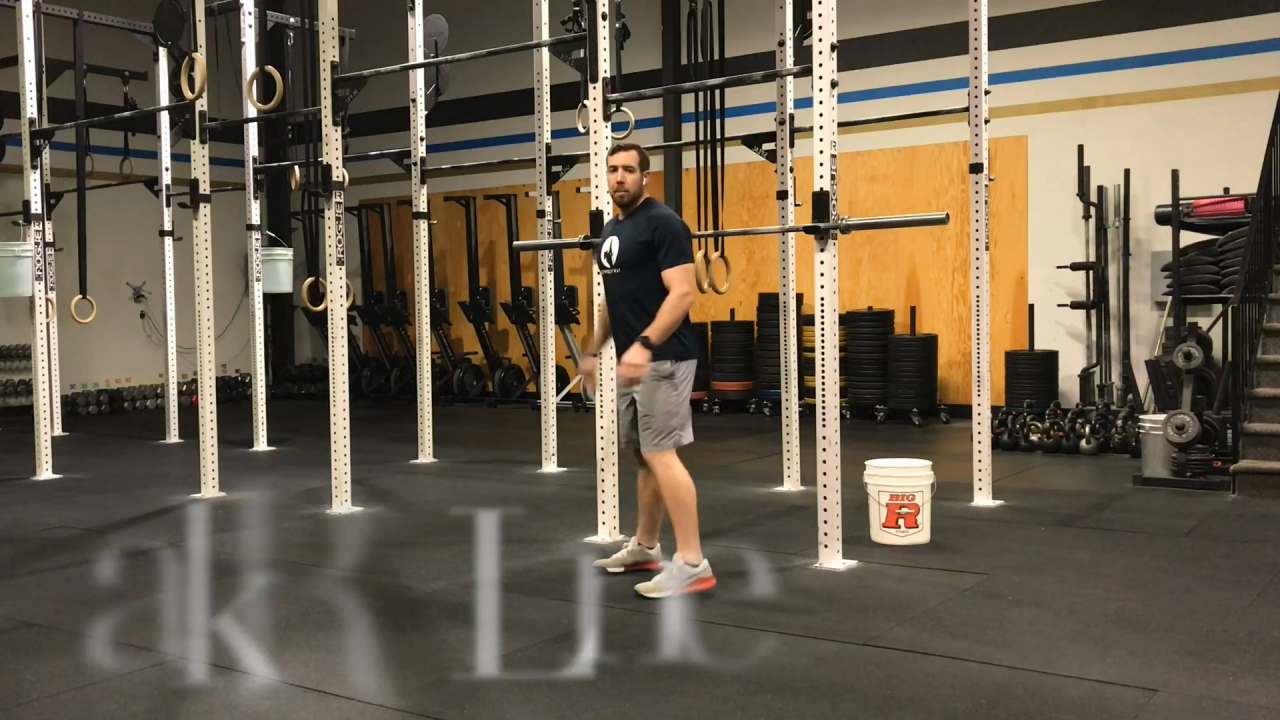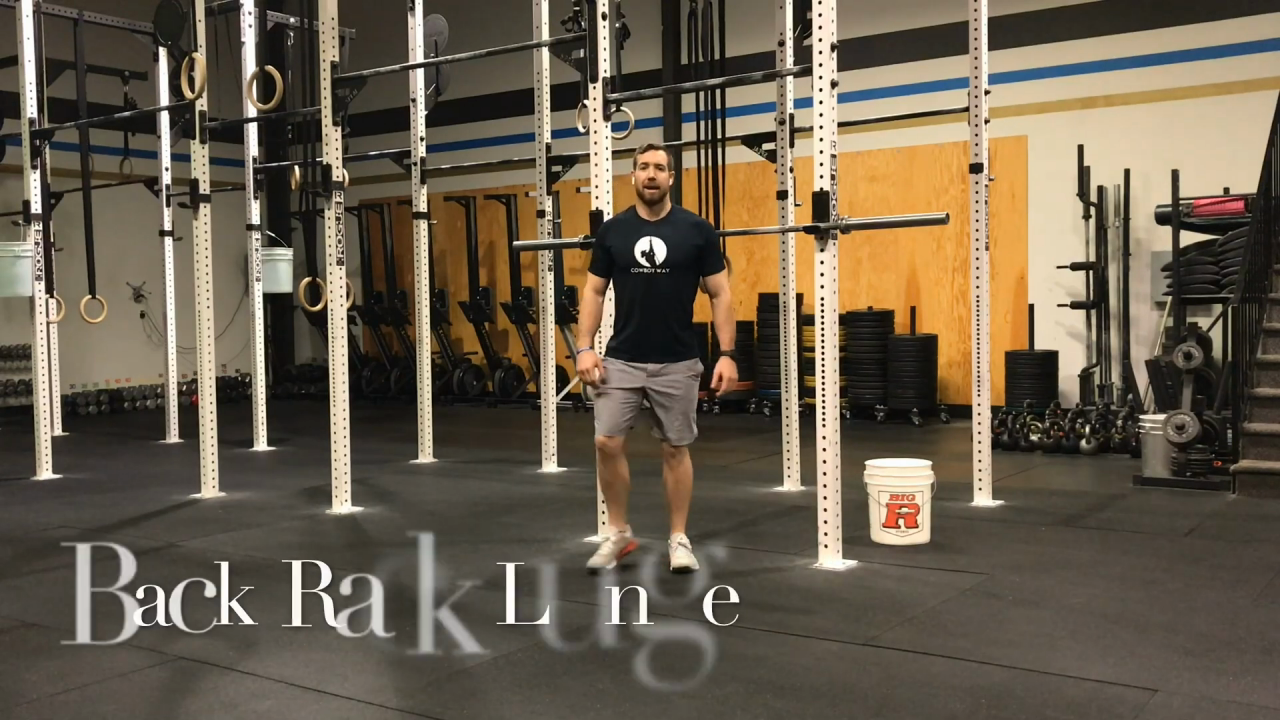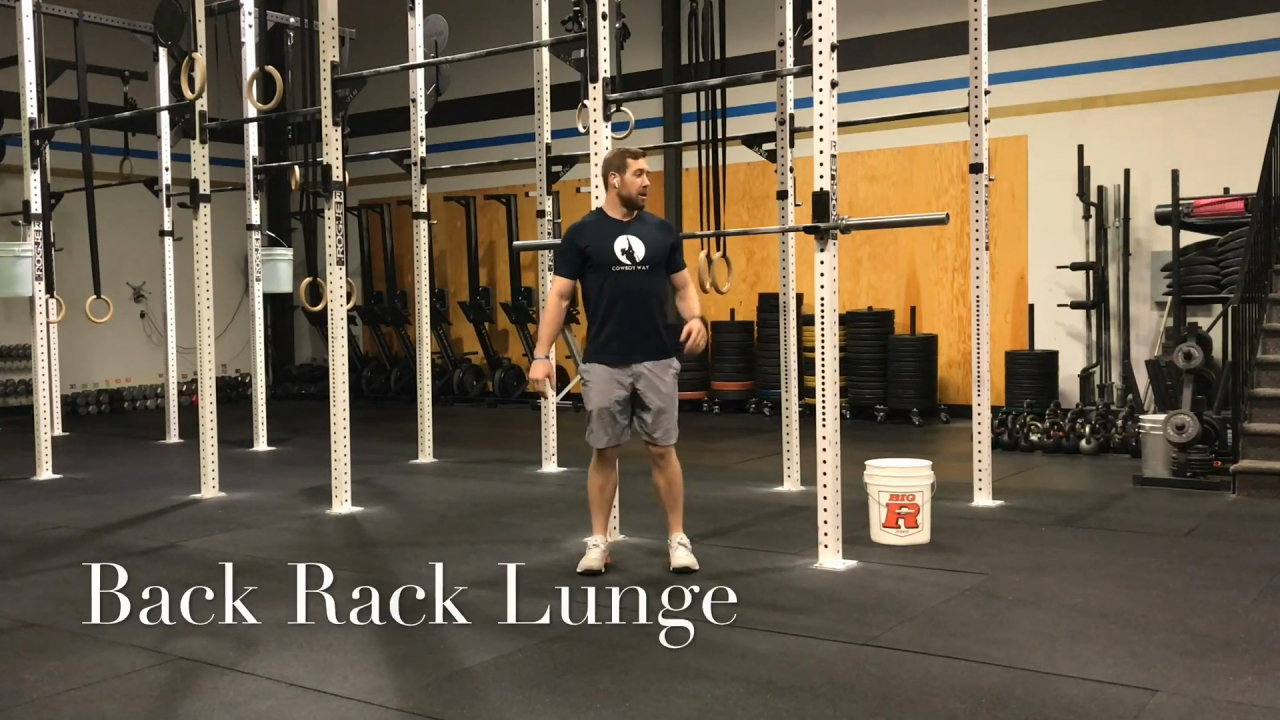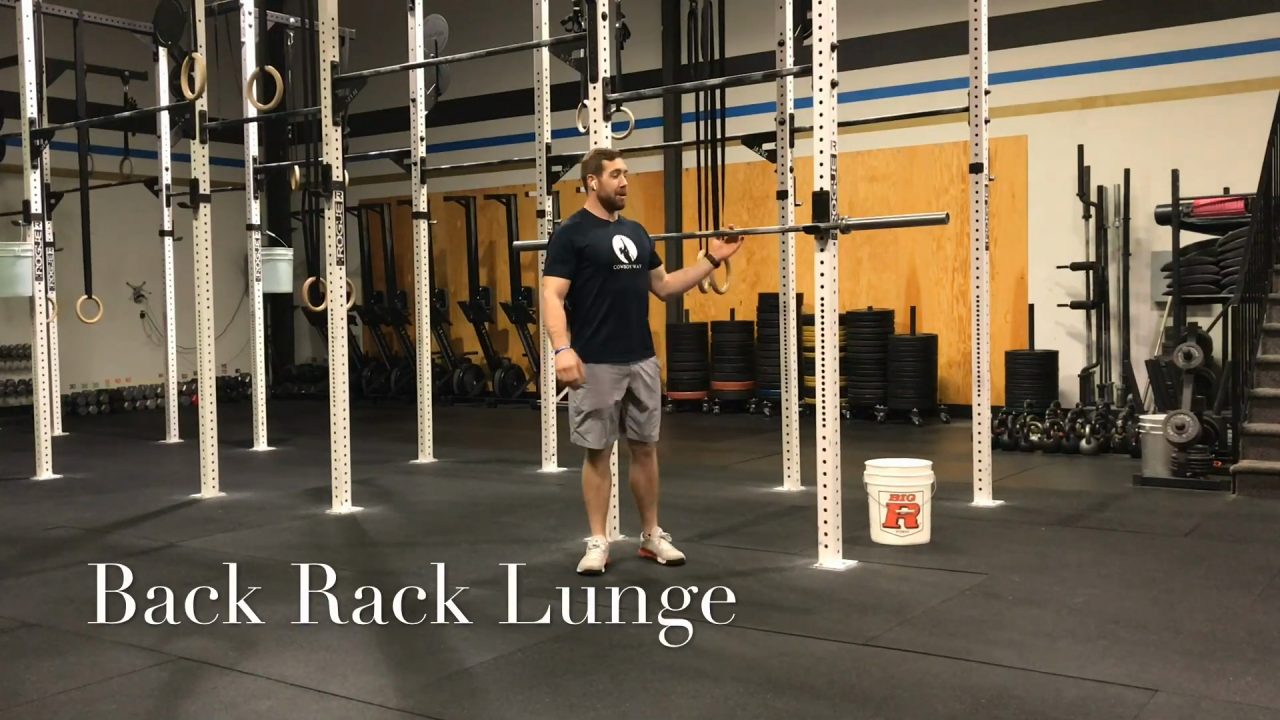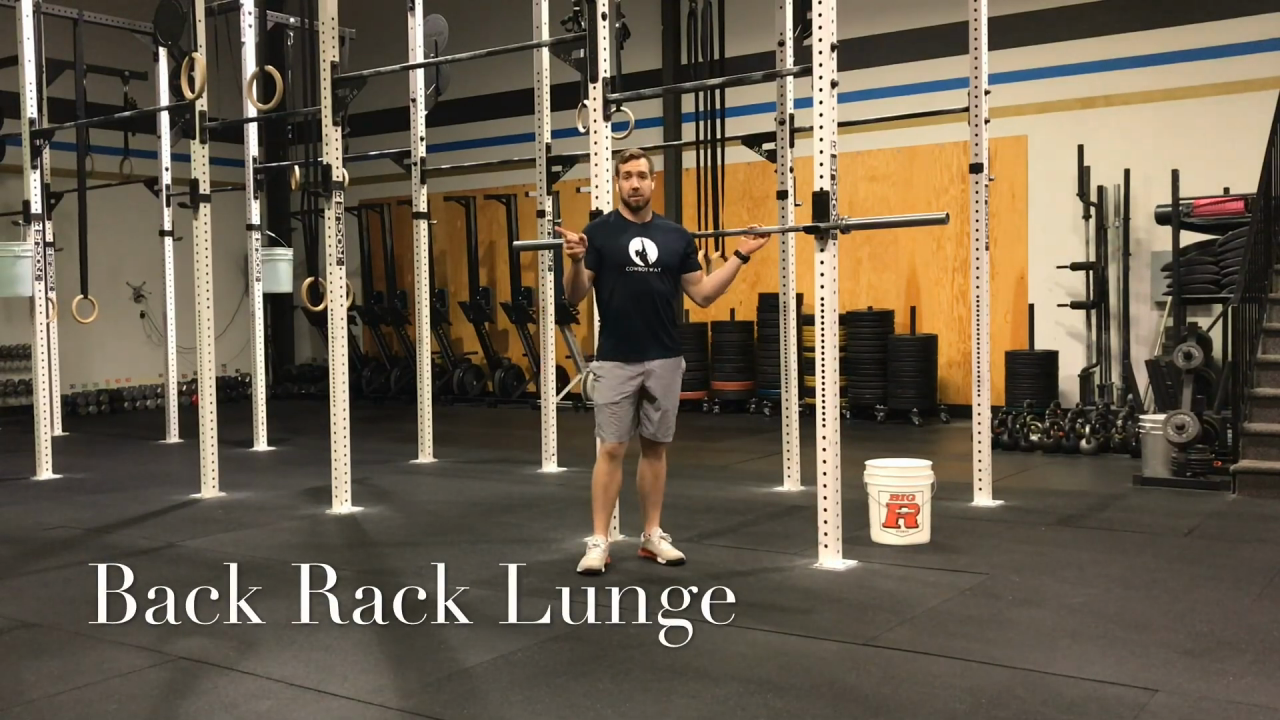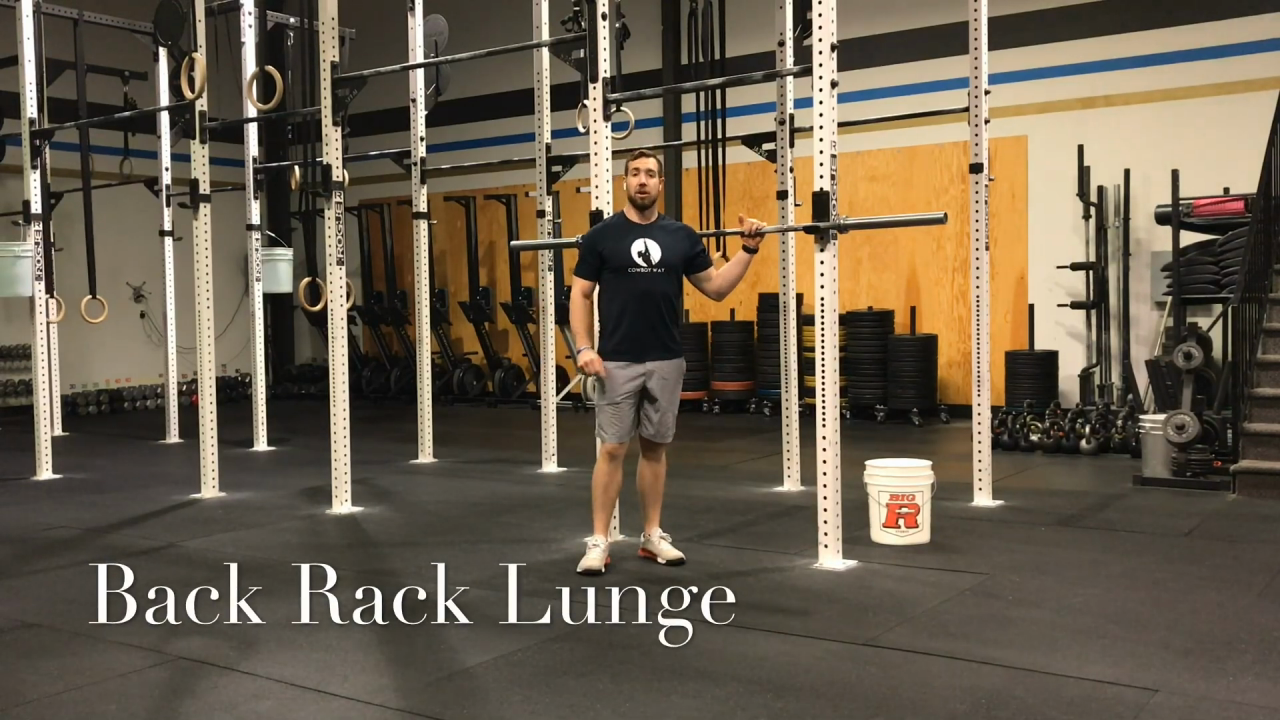
dt=0.7s
person 1, frame 1
left shoulder: (663, 223)
right shoulder: (612, 229)
left elbow: (681, 294)
left wrist: (646, 345)
right wrist: (592, 349)
left hip: (663, 360)
right hip: (634, 362)
left knee: (660, 455)
right knee: (643, 456)
left ankle: (691, 564)
right ankle: (644, 546)
person 1, frame 2
left shoulder: (697, 230)
right shoulder: (613, 230)
left elbow: (720, 295)
right elbow: (593, 292)
left wrist: (726, 354)
right wrist: (584, 347)
left hip: (677, 362)
right hip: (622, 359)
left knee: (675, 448)
right knee: (608, 442)
left ankle: (678, 538)
right ankle: (618, 531)
person 1, frame 3
left shoulder: (663, 231)
right shoulder: (582, 233)
left elbow: (683, 286)
right elbow: (559, 296)
left wrist: (695, 318)
right wrist: (541, 354)
left hip: (657, 361)
right hip: (603, 364)
left knee: (662, 449)
right knee: (604, 452)
left ankle: (677, 538)
right ankle: (598, 541)
person 1, frame 4
left shoulder: (635, 231)
right shoulder: (571, 234)
left elbow: (664, 286)
right elbow: (552, 297)
left wrist: (713, 259)
right wrist: (563, 349)
left hip: (642, 360)
right hip: (596, 364)
left knee: (645, 448)
right knee: (597, 451)
left ankle: (652, 534)
right ankle: (597, 542)
person 1, frame 5
left shoulder: (676, 235)
right shoulder: (598, 232)
left elbow: (702, 293)
right elbow: (574, 296)
left wrist: (741, 255)
right wrist: (576, 261)
left hip: (665, 359)
right hip: (616, 360)
left knee: (655, 447)
right knee: (611, 448)
left ankle: (652, 535)
right ankle: (599, 541)
person 1, frame 6
left shoulder: (681, 236)
right shoulder: (602, 235)
left elbow: (716, 287)
right elbow: (580, 295)
left wrist: (748, 249)
right wrist: (583, 347)
left hip: (666, 360)
right hip: (617, 361)
left knee: (655, 447)
right knee: (612, 449)
left ankle: (652, 535)
right ankle: (598, 541)
